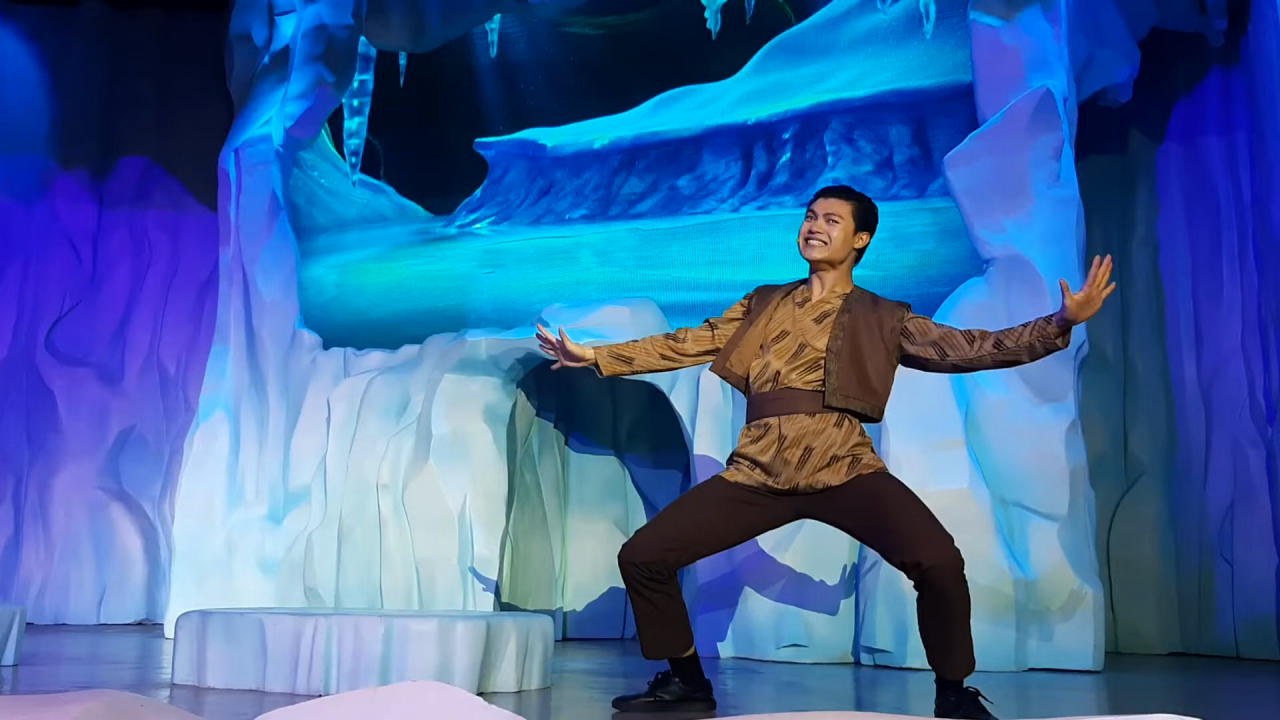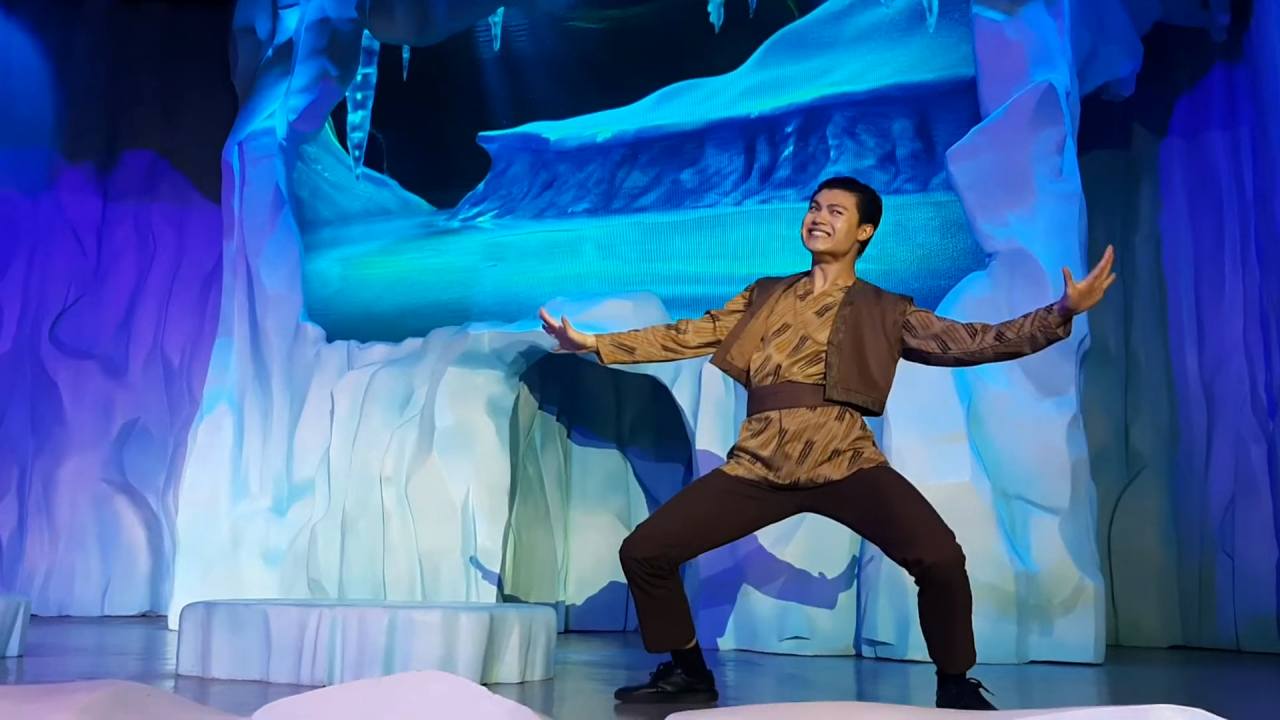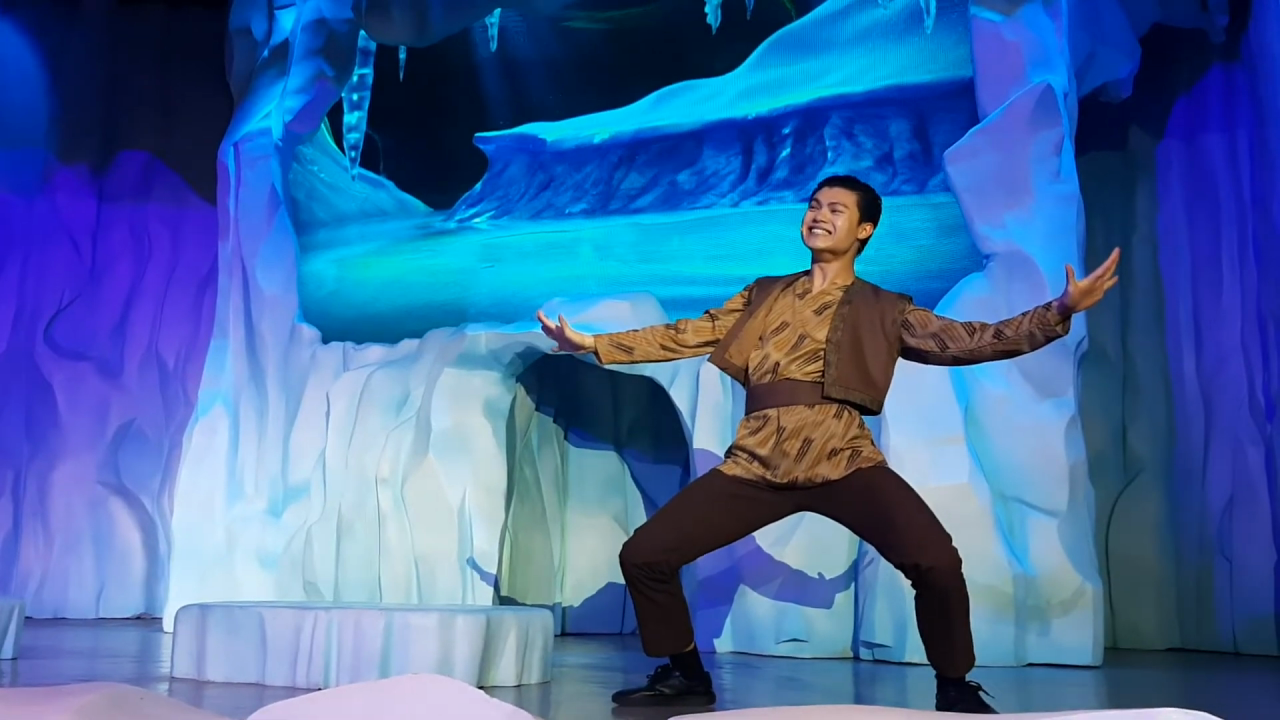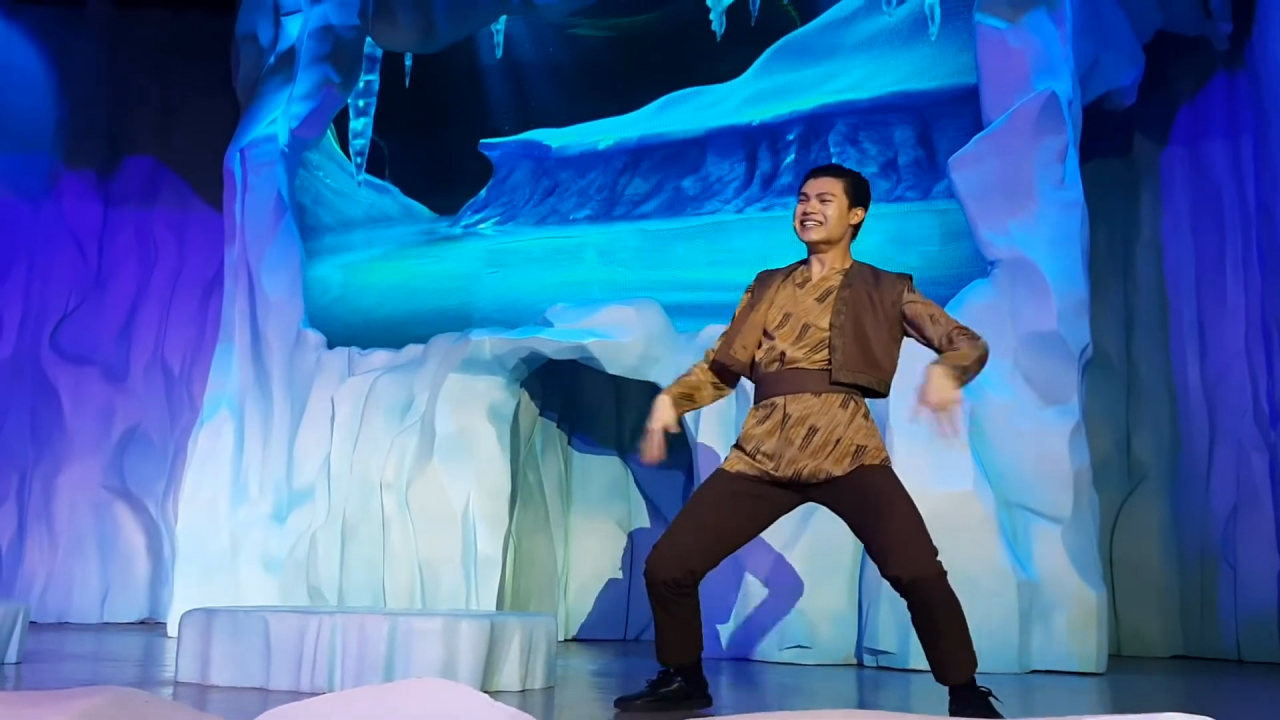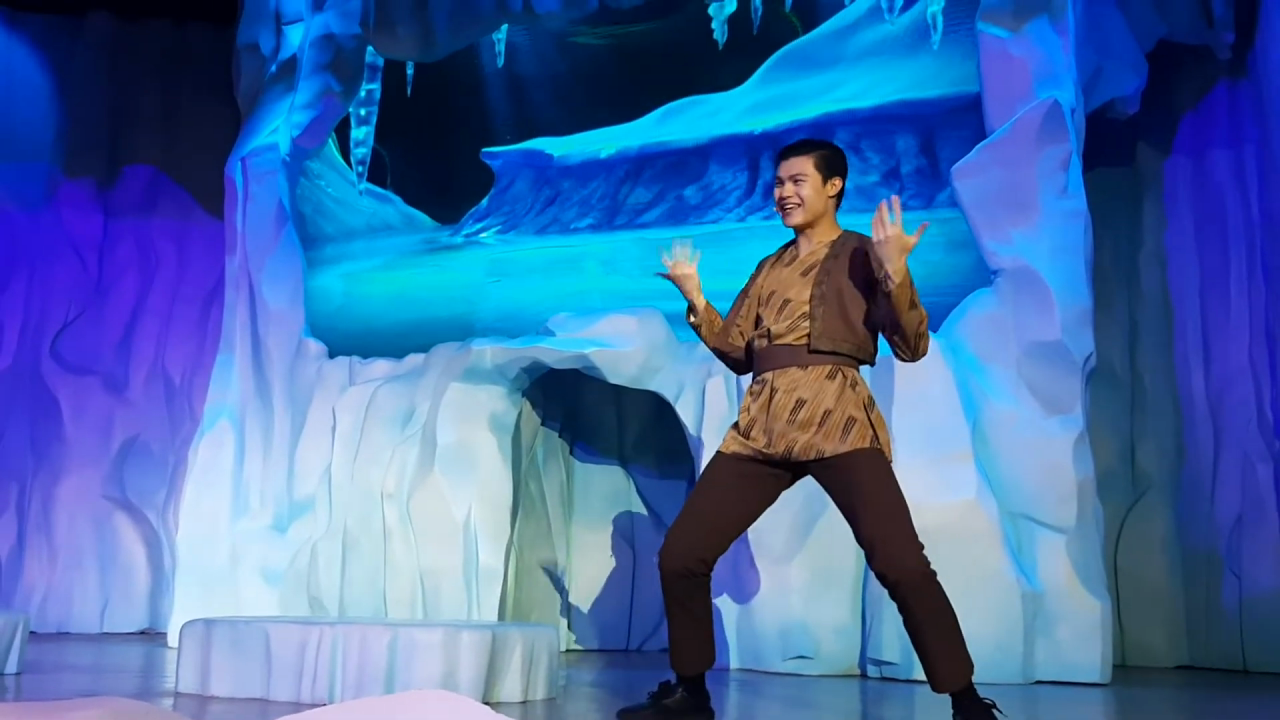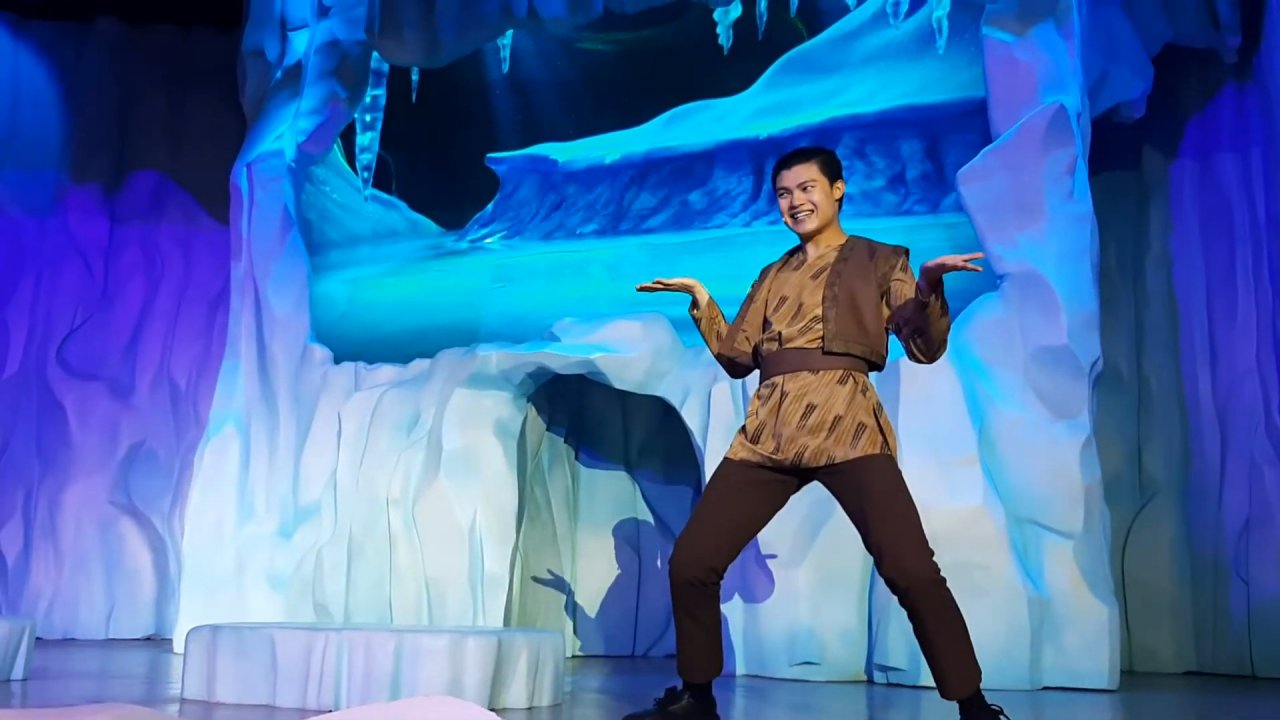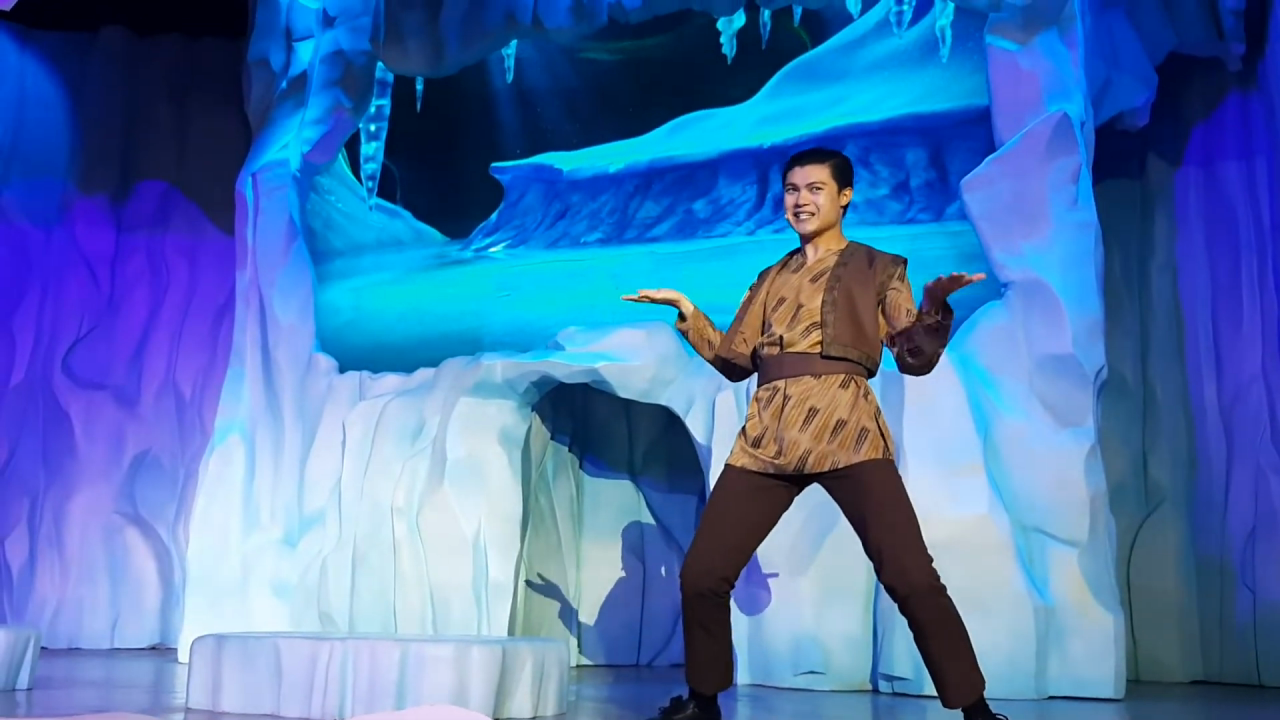
dt=0.7s
person 1, frame 1
left shoulder: (882, 319)
right shoulder: (762, 305)
left elbow: (964, 349)
right elbow: (687, 345)
left wrist: (1060, 323)
right wrist: (594, 355)
left hip: (843, 468)
right hip: (756, 472)
left knee: (939, 563)
right knee: (642, 556)
person 1, frame 2
left shoulder: (886, 312)
right shoulder: (764, 297)
left elbow: (967, 342)
right elbow: (689, 336)
left wrist: (1061, 313)
right wrist: (594, 342)
left hip: (845, 461)
right hip: (758, 465)
left knee: (941, 558)
right knee: (642, 552)
left ankle: (955, 685)
right ankle: (689, 673)
person 1, frame 3
left shoulder: (885, 311)
right shoulder: (763, 295)
left elbow: (967, 341)
right elbow: (686, 336)
left wrist: (1060, 311)
right wrist: (591, 343)
left hip: (842, 460)
right hip: (754, 464)
left knee: (937, 562)
right knee: (643, 555)
left ankle: (954, 688)
right ankle: (685, 675)
person 1, frame 4
left shoulder: (886, 289)
right shoulder: (767, 286)
left elbow: (967, 344)
right elbow: (722, 363)
left wrist: (945, 371)
right wrist: (670, 398)
left hip: (847, 450)
right hip: (761, 454)
left knee: (918, 571)
right knee: (666, 566)
person 1, frame 5
left shoulder: (866, 254)
right shoulder: (769, 268)
left elbow: (911, 347)
right elbow: (738, 353)
left wrist: (895, 269)
right wrist: (693, 295)
left hip: (838, 423)
right hip: (760, 428)
left knee: (901, 564)
right knee: (680, 556)
person 1, frame 6
left shoulder: (880, 261)
right shoulder: (773, 276)
left elbow: (925, 349)
right elbow: (737, 358)
left wrist: (929, 286)
right wrist: (701, 299)
left hip: (846, 427)
right hip: (766, 433)
left knee: (912, 571)
right knee: (690, 563)
person 1, frame 7
left shoulder: (879, 269)
right shoulder: (771, 279)
left elbow: (916, 359)
right elbow: (733, 360)
left wrist: (935, 305)
right wrist: (685, 308)
left hip: (846, 431)
right hip: (767, 437)
left knee: (912, 577)
right knee: (701, 574)
